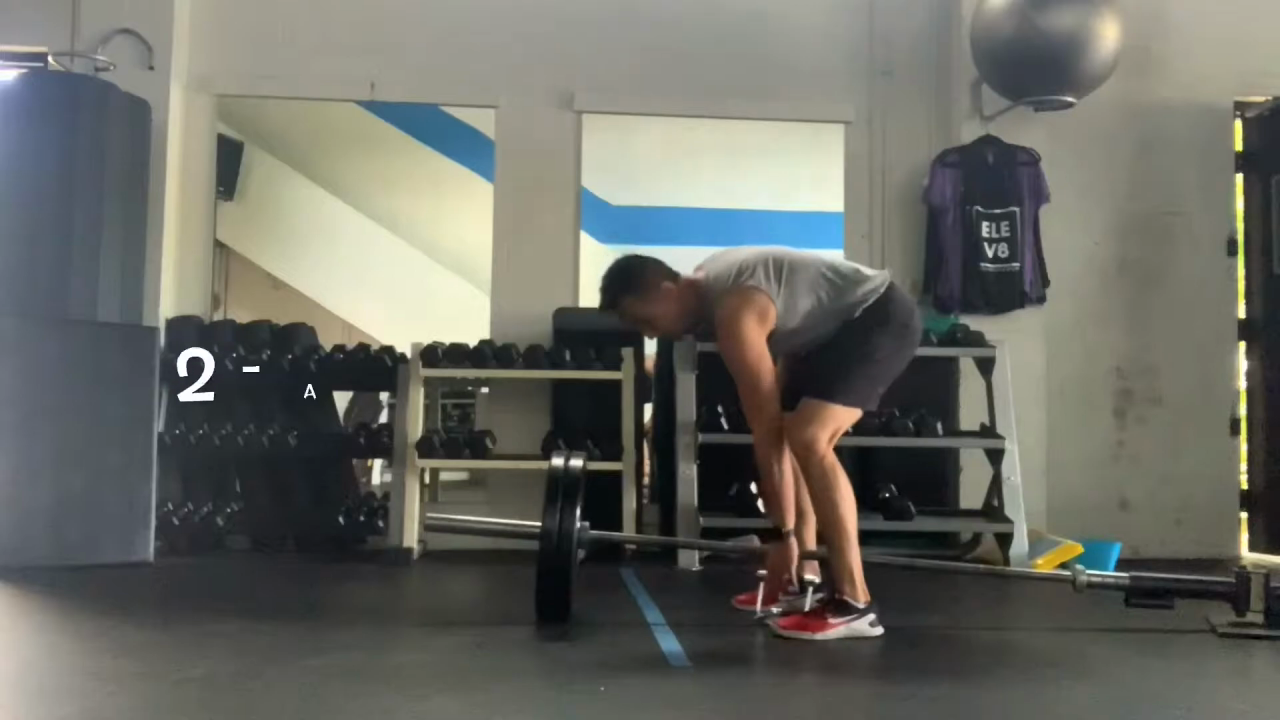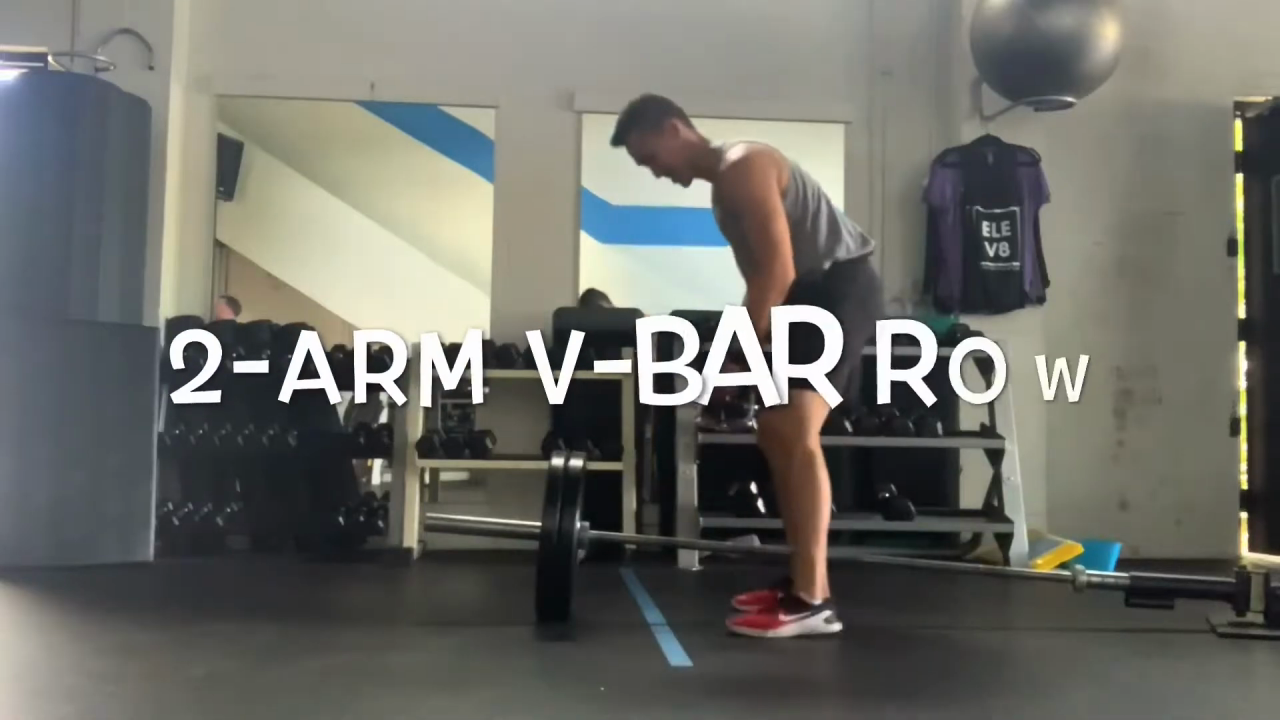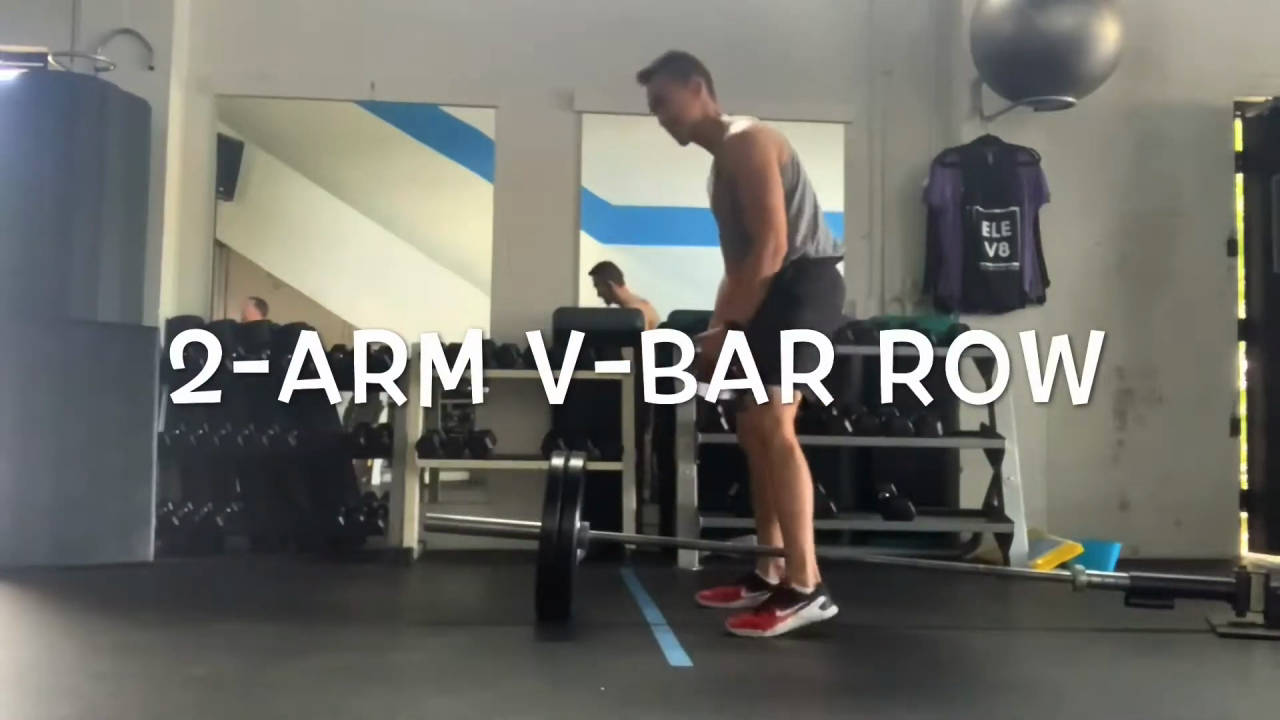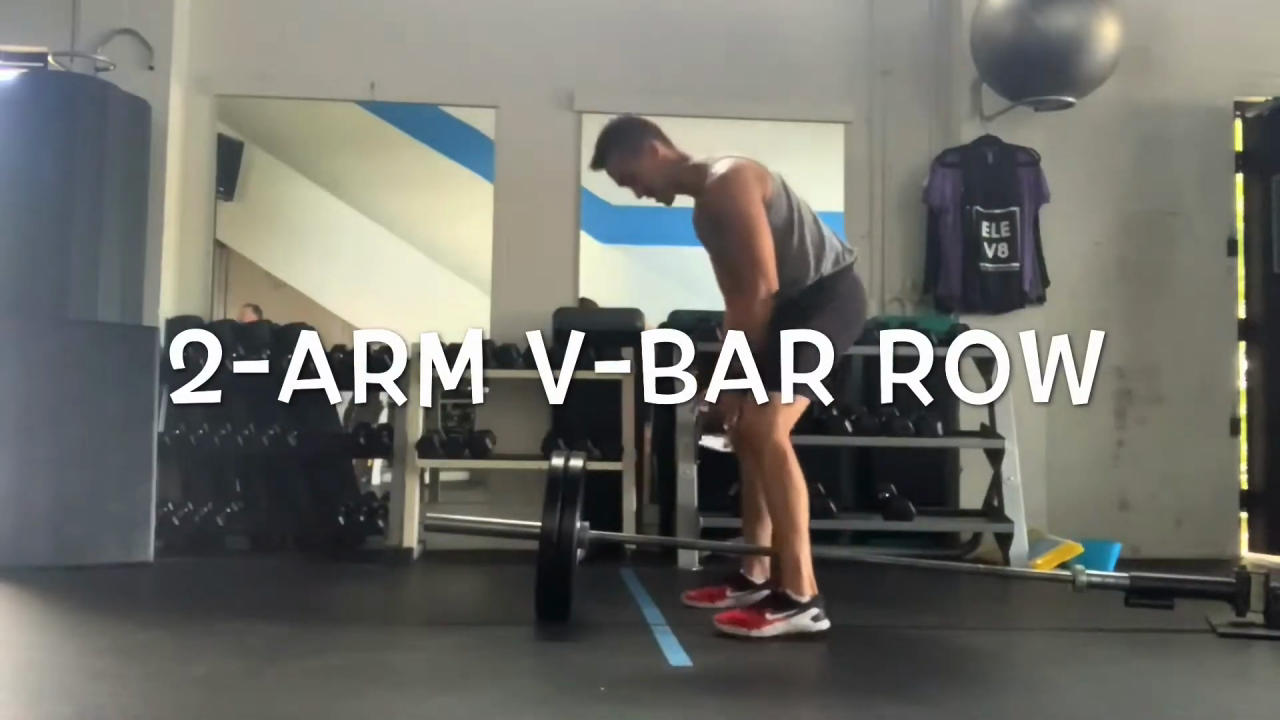
dt=0.7s
person 1, frame 1
left shoulder: (734, 314)
right shoulder: (706, 282)
left elbow: (765, 429)
left wrist: (782, 535)
left hip: (881, 319)
right hip: (843, 323)
left knee: (807, 438)
right knee: (791, 433)
left ankle: (853, 603)
right ankle: (804, 578)
person 1, frame 2
left shoulder: (743, 167)
right shoulder: (721, 188)
left elbow: (779, 269)
right elbow: (761, 276)
left hip: (842, 287)
right hip: (809, 293)
left knee: (795, 434)
right knee: (775, 432)
left ankle: (812, 600)
right ankle: (800, 578)
person 1, frame 3
left shoulder: (745, 141)
right shoulder: (721, 160)
left elbow: (772, 244)
left wrist: (727, 327)
right wrist: (715, 328)
left hip: (801, 287)
right hip: (775, 295)
left knee: (773, 431)
right knee: (755, 434)
left ankle: (805, 589)
right ankle: (769, 577)
person 1, frame 4
left shoulder: (728, 180)
right shoulder: (704, 209)
left elbow: (762, 285)
right elbow: (737, 299)
left hip: (826, 297)
right hip: (797, 303)
left knee: (764, 428)
right knee: (748, 430)
left ankle: (800, 597)
right ankle: (755, 575)
